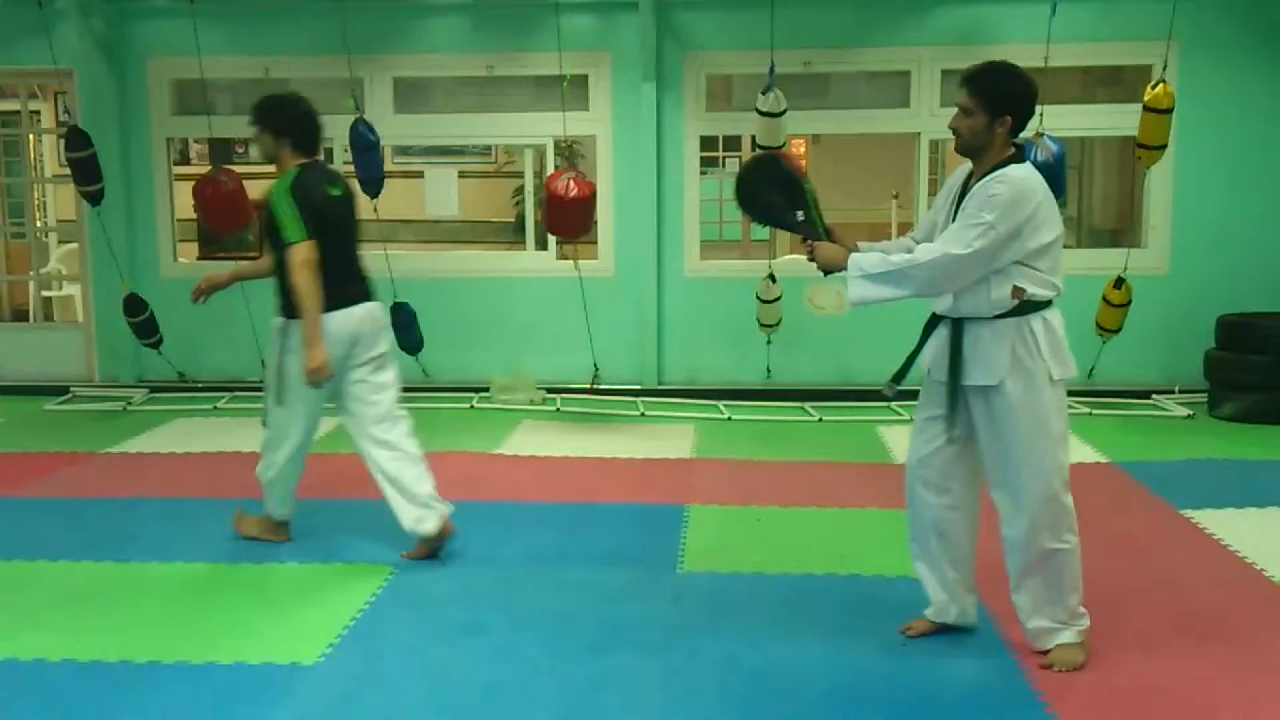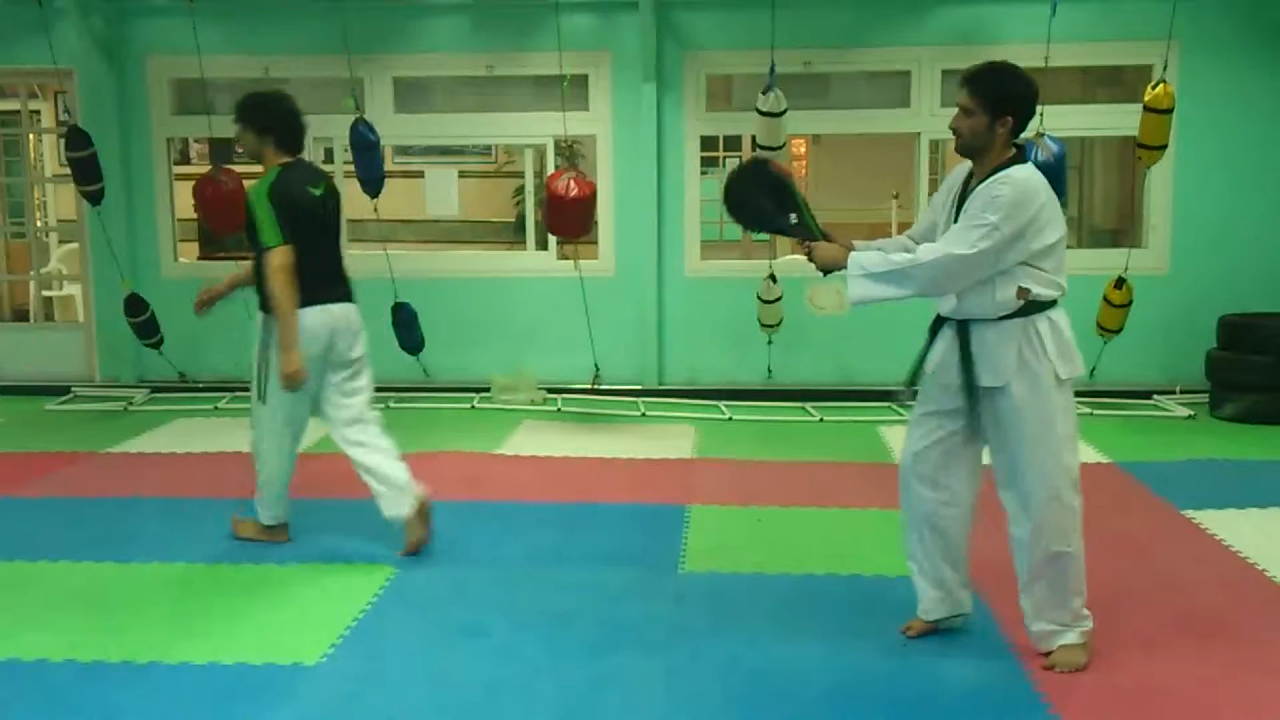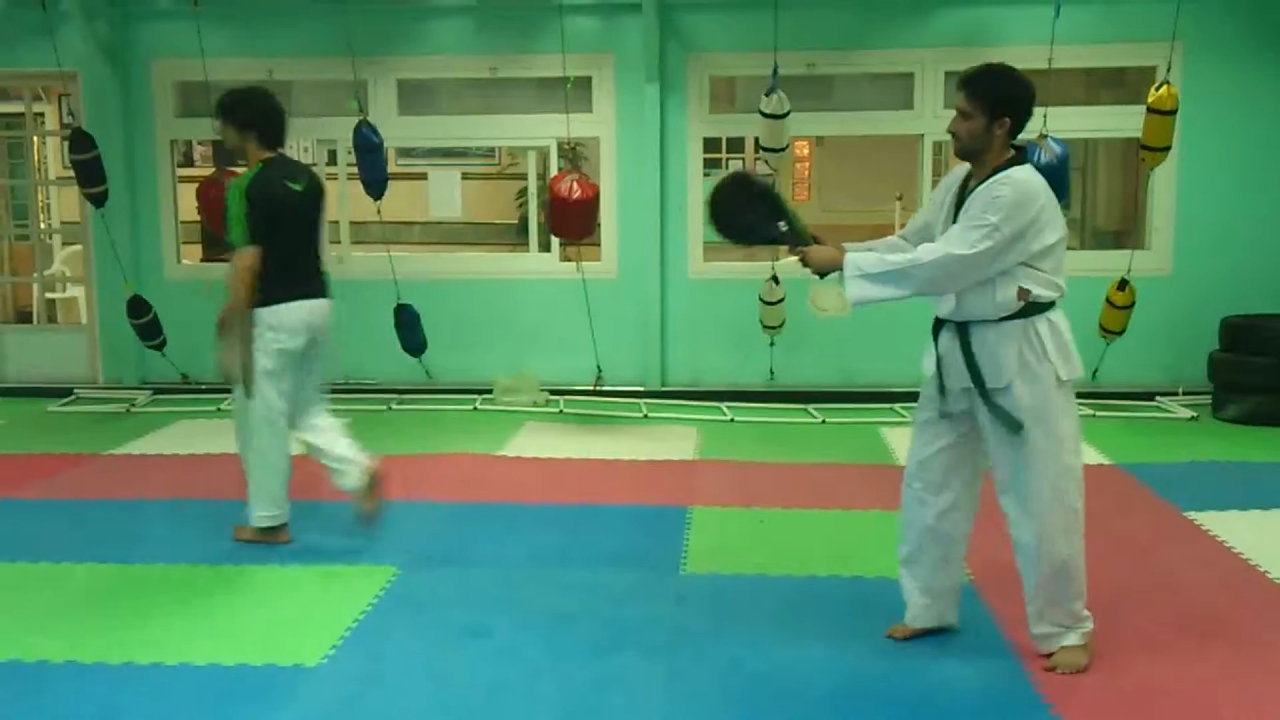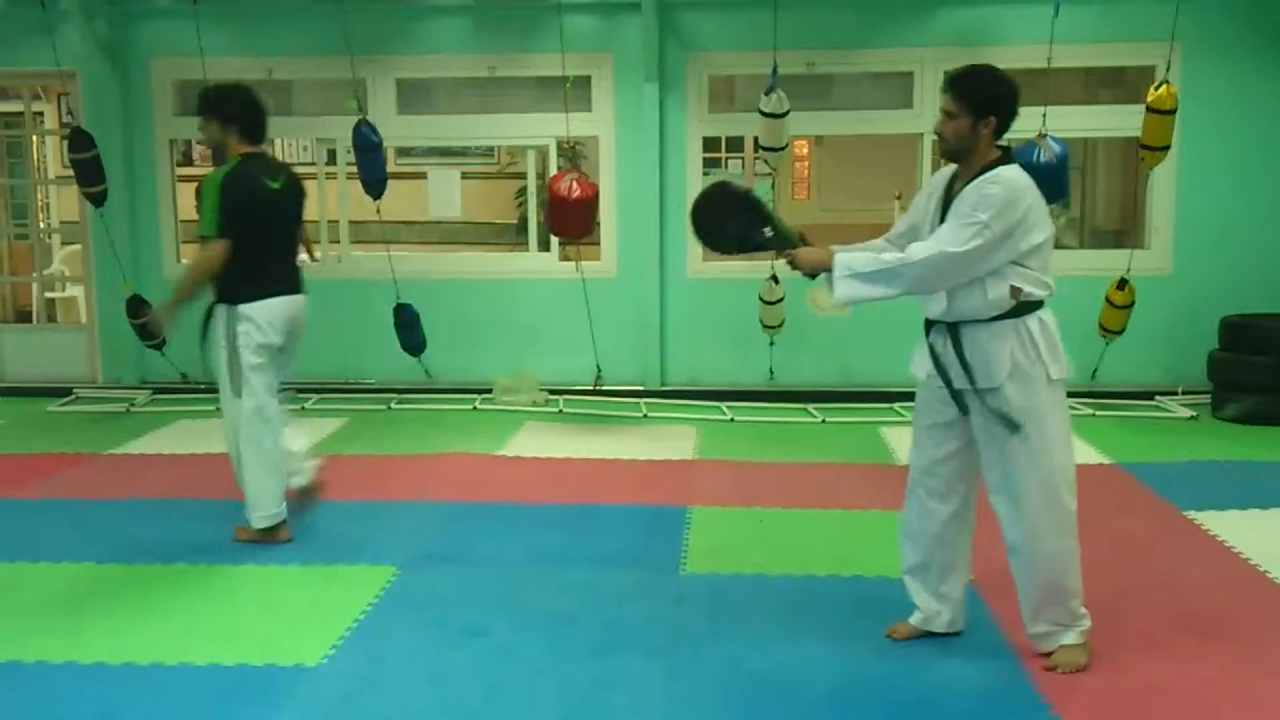
dt=0.1s
person 1, frame 1
left shoulder: (1017, 190)
right shoulder: (964, 179)
left elbow: (941, 267)
right elbow: (921, 245)
left wrist: (848, 265)
right wrist: (857, 249)
left hip: (1014, 353)
right hip: (957, 348)
left knee: (1033, 494)
right knee: (933, 476)
left ankle: (1062, 625)
right ankle: (950, 603)
person 1, frame 2
left shoulder: (1020, 191)
right shoulder: (963, 178)
left elbow: (945, 267)
right elbow: (919, 244)
left wrist: (848, 263)
right wrist: (854, 248)
left hip: (1021, 354)
right hip: (963, 349)
left knee: (1040, 495)
right knee: (927, 471)
left ankle: (1064, 626)
right ankle: (942, 600)
person 1, frame 3
left shoulder: (1020, 191)
right shoulder: (959, 181)
left elbow: (942, 265)
right elbow: (911, 243)
left wrist: (844, 263)
right wrist: (843, 251)
left hip: (1021, 355)
right hip: (960, 350)
left knee: (1041, 497)
right knee: (931, 483)
left ankle: (1065, 629)
right ankle: (929, 608)
person 1, frame 4
left shoulder: (1007, 191)
right shoulder: (944, 183)
left elbow: (932, 265)
right elbow: (898, 245)
left wrist: (832, 265)
right wrist: (830, 254)
left hip: (1011, 355)
right hip: (949, 353)
left knee: (1033, 497)
right knee: (934, 488)
left ankle: (1062, 628)
right ankle: (936, 610)
person 2, frame 1
left shoulder: (286, 192)
right shoulder: (336, 184)
left elbow: (303, 266)
left wrist: (312, 344)
right wrist: (225, 278)
left hip: (321, 322)
right hip: (365, 311)
left knee: (289, 423)
right knee: (383, 423)
left ankle: (274, 518)
right ankle: (430, 520)
person 2, frame 2
left shoulder: (265, 193)
right shoulder: (322, 182)
left elbow: (279, 271)
left wrist: (289, 348)
right wrist: (225, 287)
left hip: (298, 321)
right hip: (342, 312)
left knee: (275, 424)
right knee: (355, 420)
left ankle: (270, 521)
right ankle: (407, 502)
person 2, frame 3
left shoulder: (246, 188)
right shoulder: (305, 179)
left elbow: (246, 267)
left wrist: (233, 335)
left hip: (272, 316)
right hip: (314, 303)
left knee: (259, 419)
right knee: (302, 412)
left ankle: (268, 520)
right ankle: (360, 470)
person 2, frame 4
left shoulder: (224, 181)
right shoulder: (286, 177)
left elbow: (212, 259)
left wrist: (169, 306)
left hip: (249, 311)
right hip: (291, 301)
left knee: (250, 415)
right knee: (262, 405)
left ankle: (268, 520)
right ankle: (300, 475)
